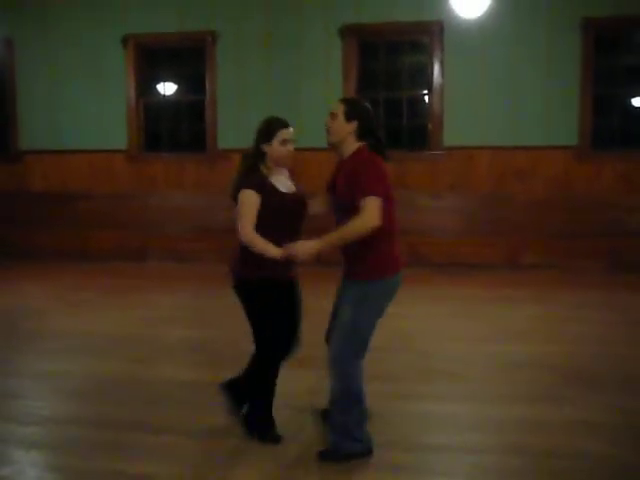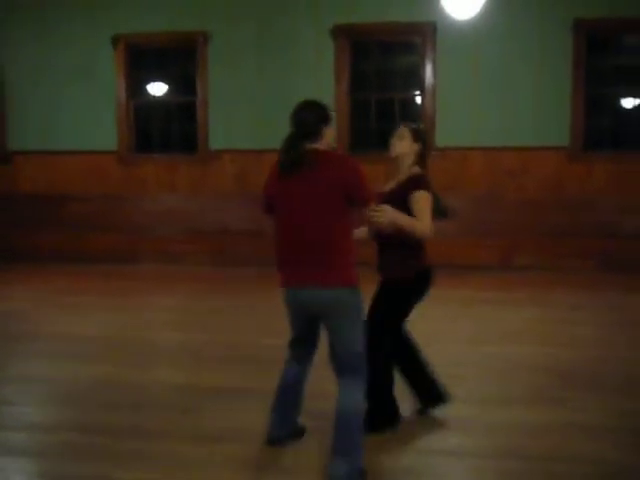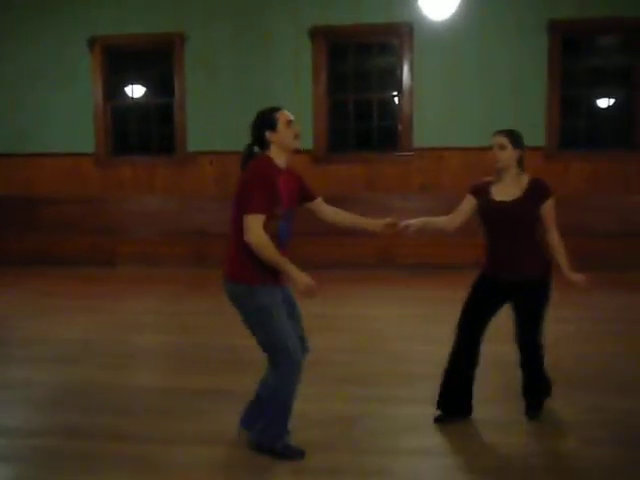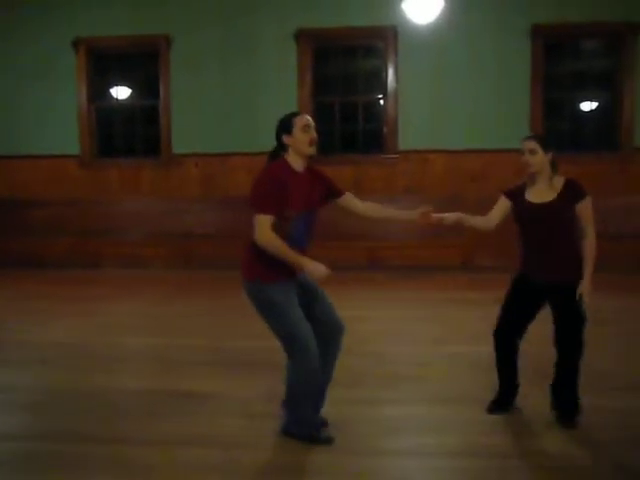
dt=0.7s
person 1, frame 1
left shoulder: (366, 164)
right shoulder: (346, 164)
left elbow: (371, 218)
right elbow: (327, 202)
left wrist: (318, 244)
left hip: (375, 276)
right hip: (360, 272)
left knee: (342, 354)
right knee: (338, 343)
left ankle: (351, 439)
right ankle: (350, 408)
person 1, frame 2
left shoulder: (278, 173)
right shoulder: (342, 166)
left hip: (295, 286)
right hip: (336, 286)
left knee: (300, 349)
right knee: (351, 374)
left ankle: (281, 426)
person 1, frame 3
left shoulder: (289, 177)
right shoulder: (260, 173)
left elbow: (326, 212)
right elbow: (253, 235)
left wrist: (373, 224)
right wrist: (294, 273)
left hip: (268, 280)
right hip: (250, 283)
left knee: (294, 348)
right knee: (288, 358)
left ankle: (256, 418)
right ankle: (268, 437)
person 1, frame 4
left shoulder: (315, 178)
right shoulder: (272, 177)
left elbow: (360, 206)
right elbow: (261, 233)
left wrist: (409, 215)
right wrist: (306, 263)
left hip: (295, 274)
right hip: (266, 279)
left knee: (331, 329)
right knee: (304, 347)
left ankle: (304, 402)
right ankle: (300, 423)
person 2, frame 1
left shoulder: (286, 176)
right shoulder: (252, 182)
right elbow: (247, 233)
right wrist: (280, 253)
left hip: (282, 275)
right hip: (255, 276)
left knee: (287, 339)
right knee: (272, 344)
left ankle: (240, 387)
right ankle: (258, 419)
person 2, frame 2
left shoulder: (417, 182)
right shoulder: (399, 180)
left elbow: (424, 229)
left wrist: (394, 216)
right wrist: (361, 231)
left hip: (406, 276)
right hip: (401, 273)
left knee: (376, 337)
right knee: (390, 333)
left ankle: (382, 414)
right ankle: (429, 393)
person 2, frame 3
left shoulder: (537, 189)
right shoulder: (482, 189)
left elbow: (551, 233)
right elbow: (453, 221)
left wrist: (566, 270)
right wrist: (421, 222)
left hip: (531, 276)
right hip: (494, 274)
left knee: (528, 340)
right knee: (467, 330)
left ankle: (536, 395)
right ankle: (455, 405)
person 2, frame 4
left shoulder: (573, 190)
right shoulder: (517, 193)
left elbow: (588, 235)
right elbow: (488, 222)
left wrist: (587, 277)
right wrist: (458, 217)
left hip: (567, 279)
right hip: (531, 276)
left knee: (569, 341)
right knee: (506, 332)
left ankle: (566, 407)
right ankle: (506, 394)
